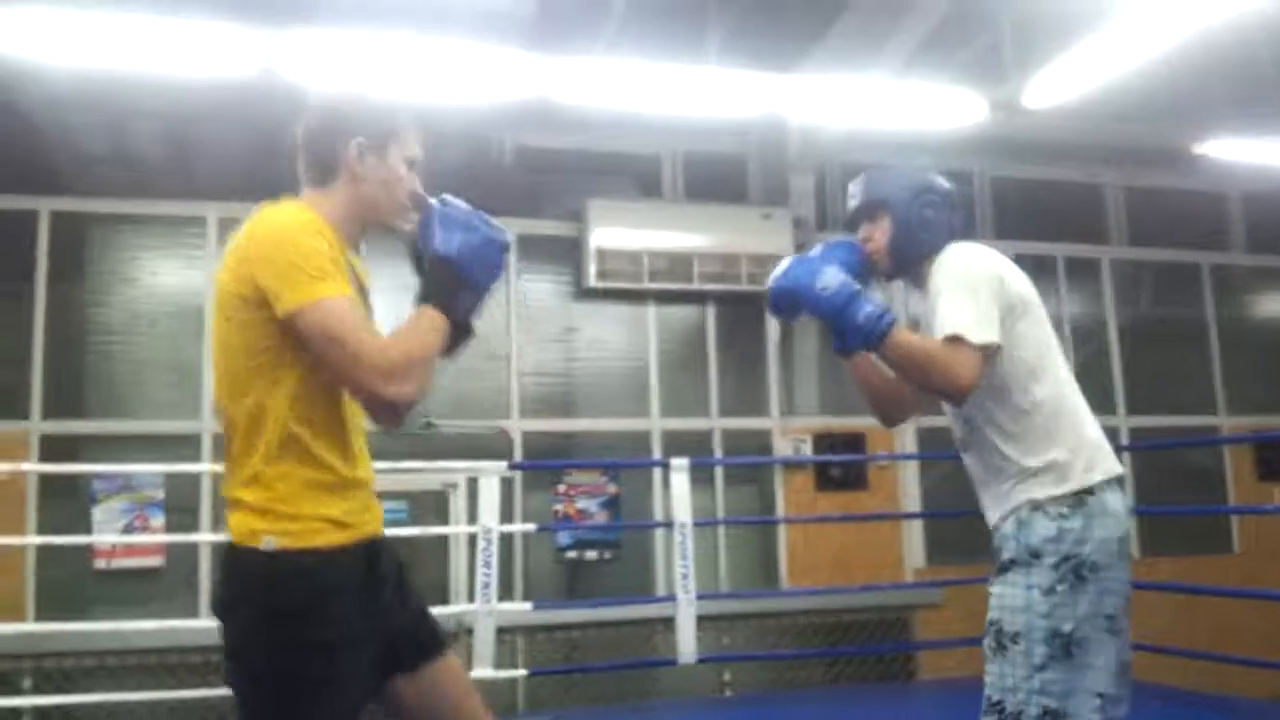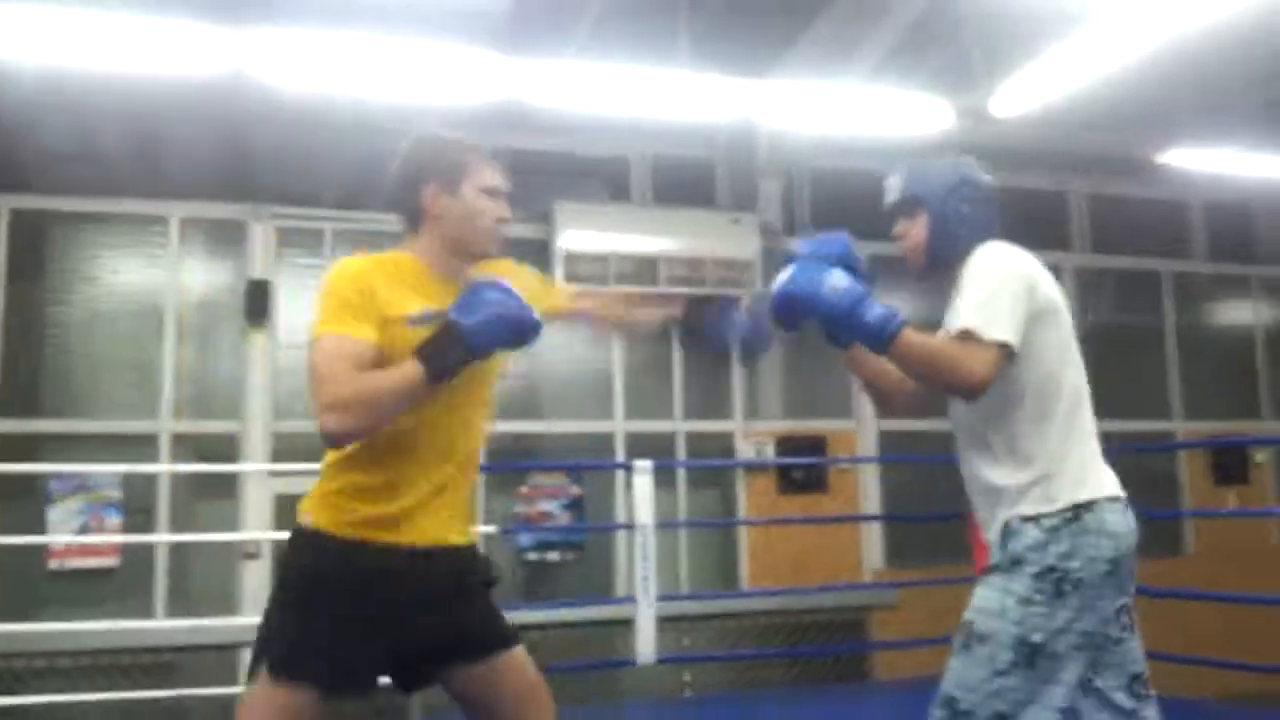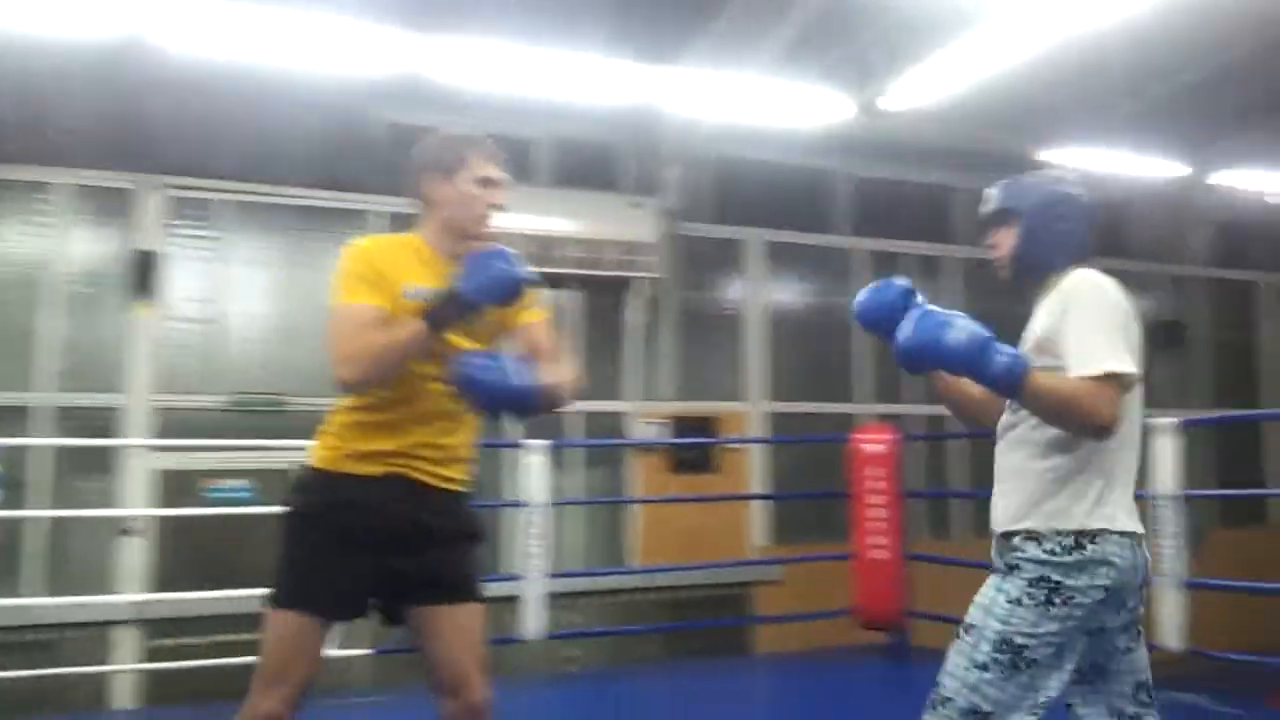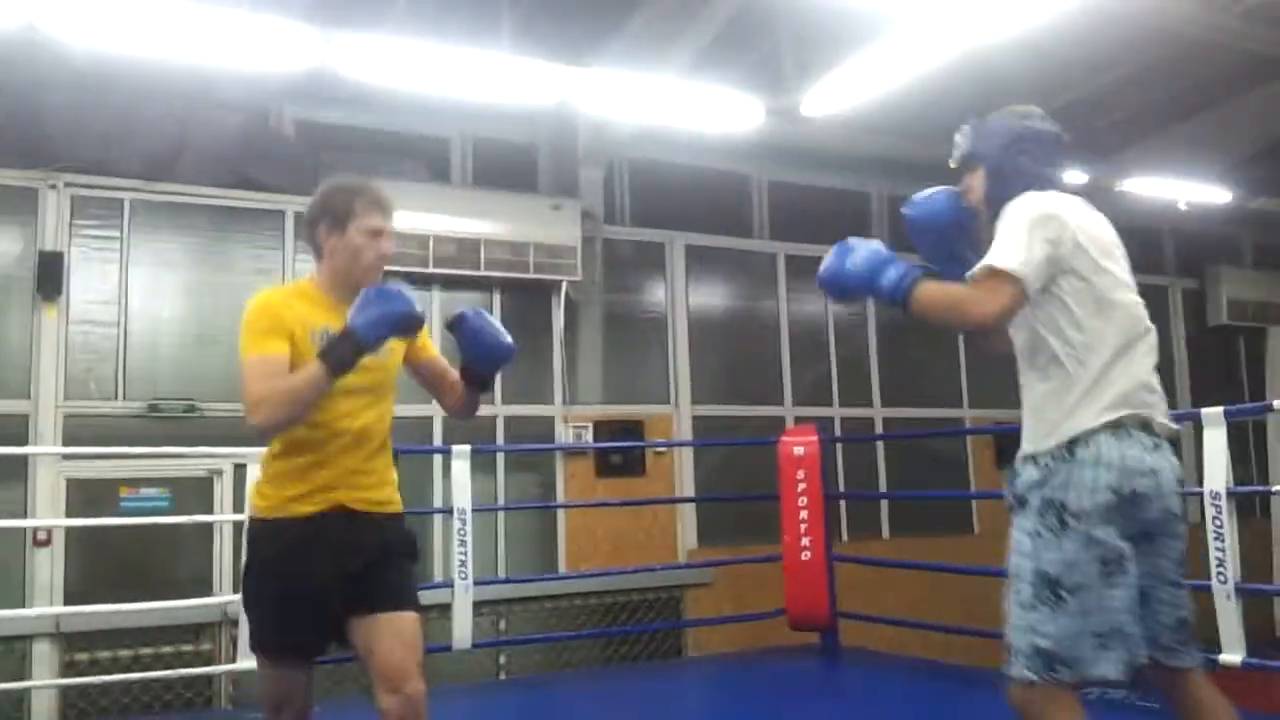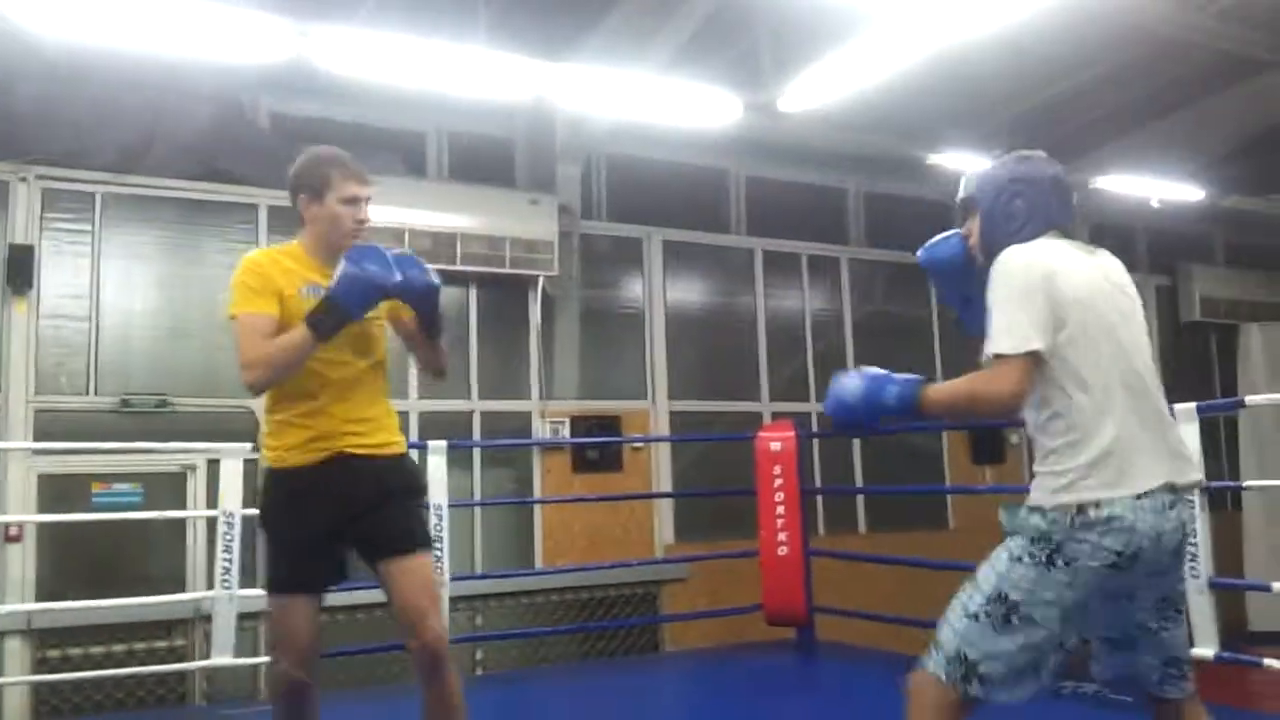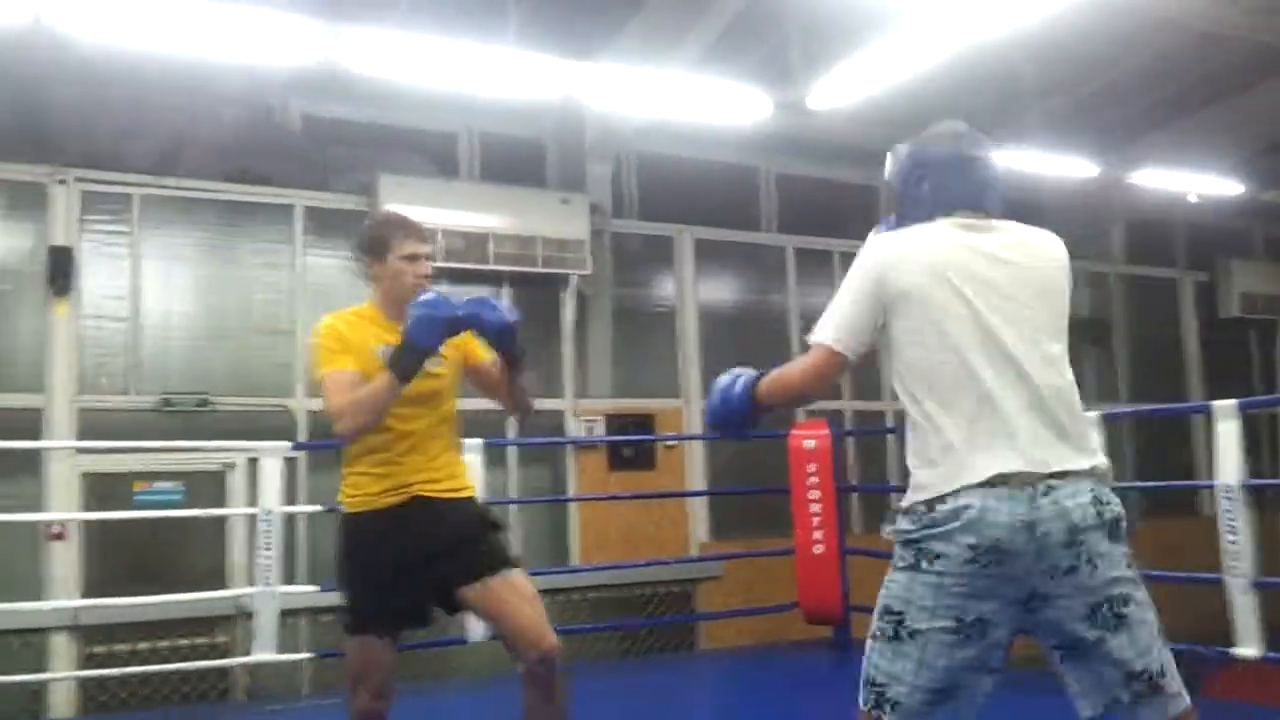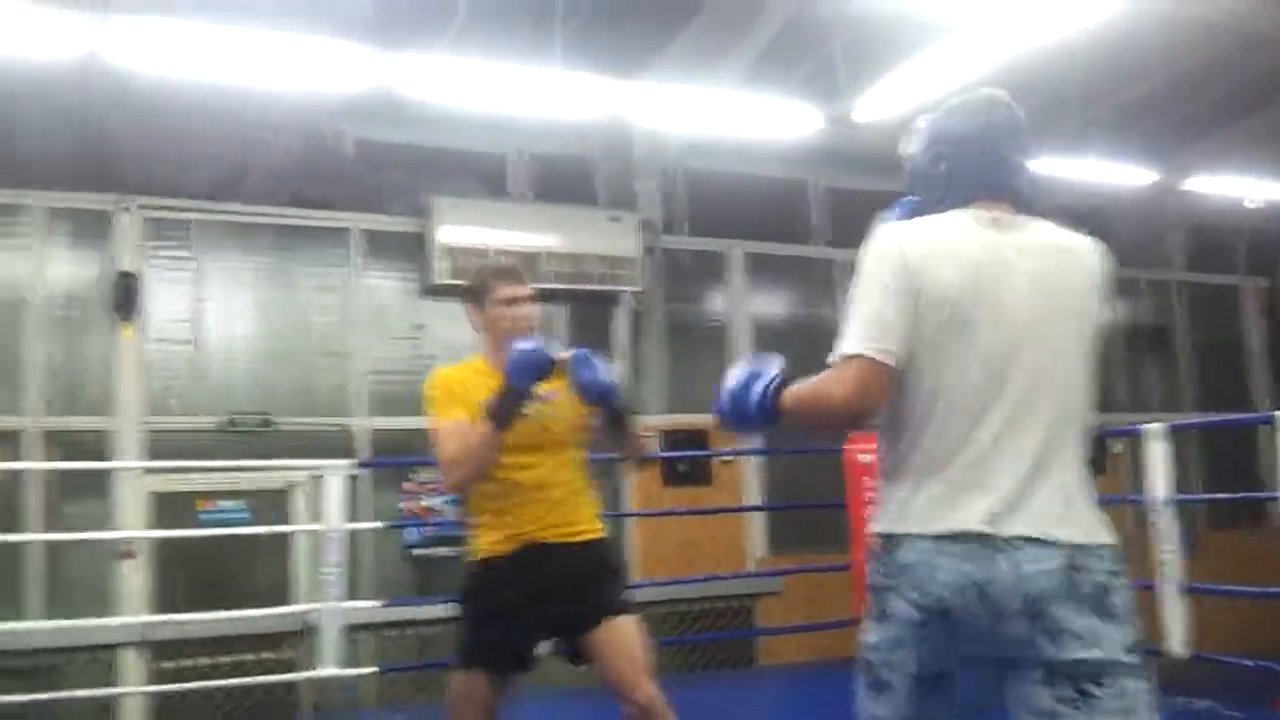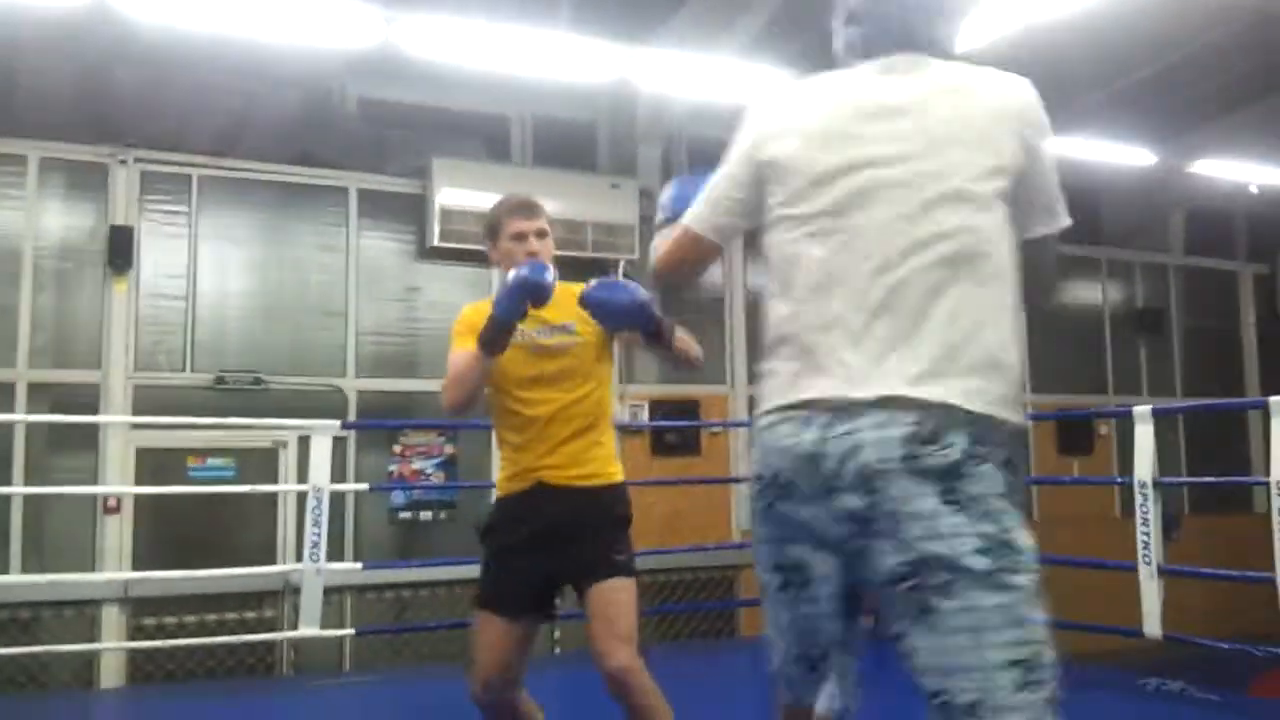
dt=0.3s
person 1, frame 1
left shoulder: (964, 264)
right shoulder: (947, 291)
left elbow: (957, 379)
right elbow: (893, 407)
left wrist: (853, 310)
right wrist: (846, 330)
left hip: (1058, 514)
right hip: (1066, 514)
person 1, frame 2
left shoulder: (997, 263)
right shoulder: (980, 287)
left elbow: (969, 374)
right elbow: (895, 390)
left wrist: (859, 313)
right wrist: (843, 325)
left hip: (1056, 529)
right hip: (1080, 523)
person 1, frame 3
left shoulder: (1092, 297)
right shoulder: (1057, 307)
left elbow: (1099, 412)
right elbow: (985, 412)
left wrist: (976, 354)
right wrist: (921, 350)
left hip: (1064, 551)
right hip: (1102, 547)
person 1, frame 4
left shoulder: (1034, 210)
right shoulder: (1080, 220)
left elbow: (984, 310)
right elbow: (1020, 326)
left wrist: (891, 277)
right wrist: (955, 260)
left hip: (1080, 461)
right hip: (1146, 458)
right knee: (1179, 671)
person 1, frame 5
left shoulder: (1022, 264)
right shoulder: (1109, 268)
left elbow: (1006, 388)
left wrist: (896, 394)
right wrist: (973, 301)
left hip: (1083, 517)
right hip: (1162, 508)
person 1, frame 6
left shoulder: (888, 255)
right shoulder: (1048, 249)
left elbow: (812, 376)
left wrist: (745, 389)
left hip: (958, 514)
right hip: (1074, 500)
person 1, frame 7
left shoulder: (904, 247)
right shoulder: (1086, 259)
left elbow: (853, 394)
left wrist: (772, 396)
left hip: (924, 557)
right hip: (1060, 560)
person 1, frame 8
left shoulder: (781, 112)
right shoulder: (1008, 100)
left elbow: (675, 263)
right elbow: (1038, 256)
left wrist: (693, 210)
left hip: (797, 441)
right hip: (937, 442)
person 2, frame 1
left shoulder: (334, 260)
right shoulder: (286, 238)
right elbow: (389, 385)
left wrist: (448, 316)
right wrist: (447, 285)
left hip: (354, 555)
right hip: (290, 566)
person 2, frame 2
left shoulder: (497, 284)
right shoulder: (359, 281)
left elbow: (600, 307)
right elbow: (338, 417)
left wrist: (687, 313)
right wrist: (449, 348)
left hip: (442, 560)
right hip: (345, 554)
person 2, frame 3
left shoulder: (506, 281)
right shoulder: (372, 258)
left elbow: (560, 377)
right elbow: (352, 370)
left wrist: (531, 386)
right wrist: (448, 305)
left hip: (436, 498)
right hip: (344, 486)
person 2, frame 4
left shoulder: (397, 314)
right shoulder: (273, 309)
left elbow: (458, 403)
right elbow: (264, 415)
left wrist: (480, 373)
right wrist: (347, 345)
left hip: (372, 523)
right hip: (288, 526)
person 2, frame 5
left shoulder: (378, 271)
right shoulder: (263, 269)
left elbow: (435, 364)
right elbow: (255, 373)
left wrist: (427, 311)
right wrist: (330, 311)
left hip: (381, 464)
right hip: (300, 472)
left knee: (431, 637)
right knee: (294, 662)
person 2, frame 6
left shoulder: (451, 325)
right shoulder: (340, 330)
left elbow: (518, 405)
right elbow: (347, 422)
left wrist: (508, 351)
right wrist: (409, 354)
left hip: (451, 508)
right hip: (376, 519)
left knee: (542, 648)
person 2, frame 7
left shoulder: (568, 369)
right shoulder: (451, 384)
left elbow: (633, 451)
right elbow: (455, 475)
left wrist: (612, 409)
right wrist: (504, 403)
left hip: (579, 552)
right hip: (502, 562)
person 2, frame 8
left shoulder: (590, 301)
right shoulder: (476, 317)
left elbow: (691, 356)
right elbow: (454, 401)
left wrist: (650, 322)
right wrist: (500, 325)
left hip: (593, 497)
right hip: (521, 501)
left knee: (619, 664)
